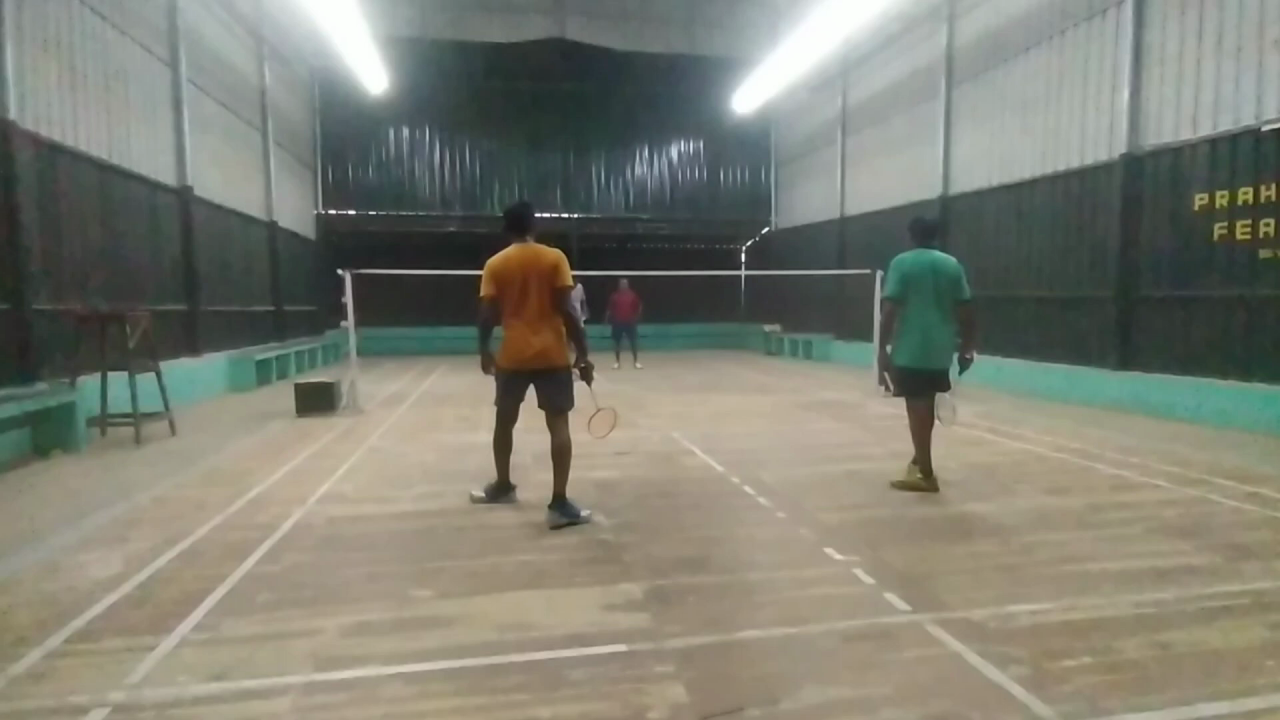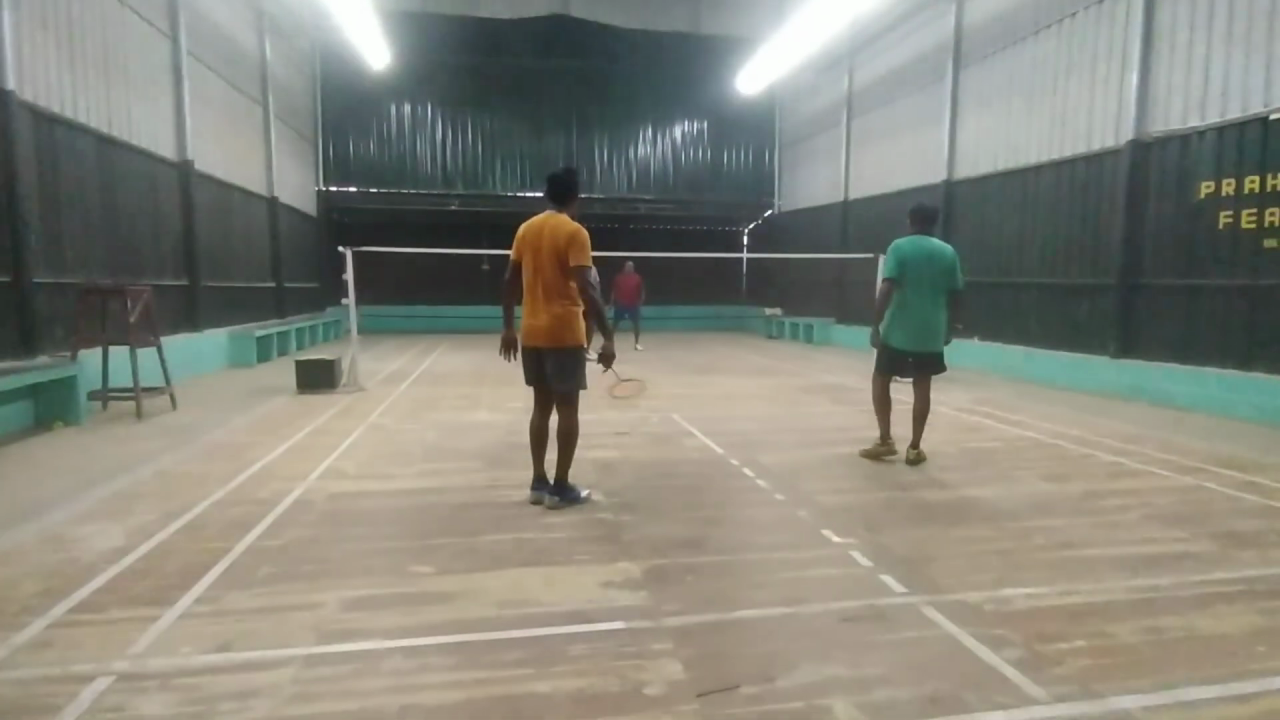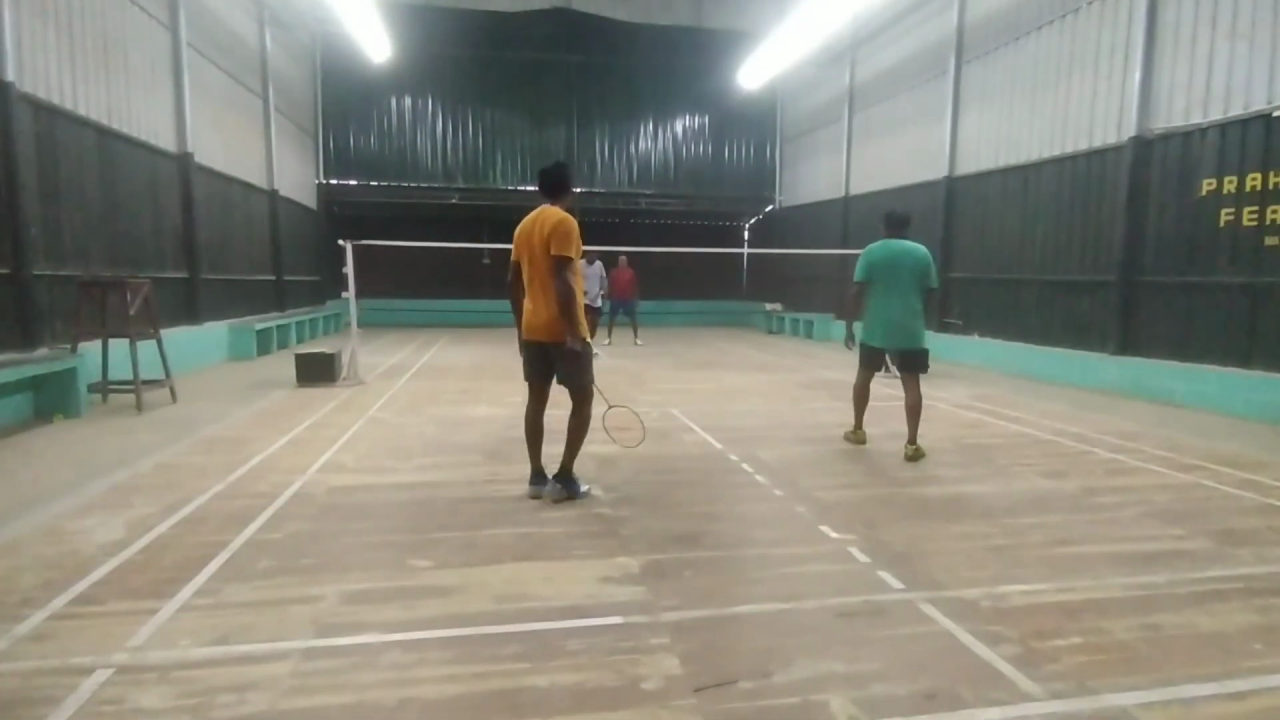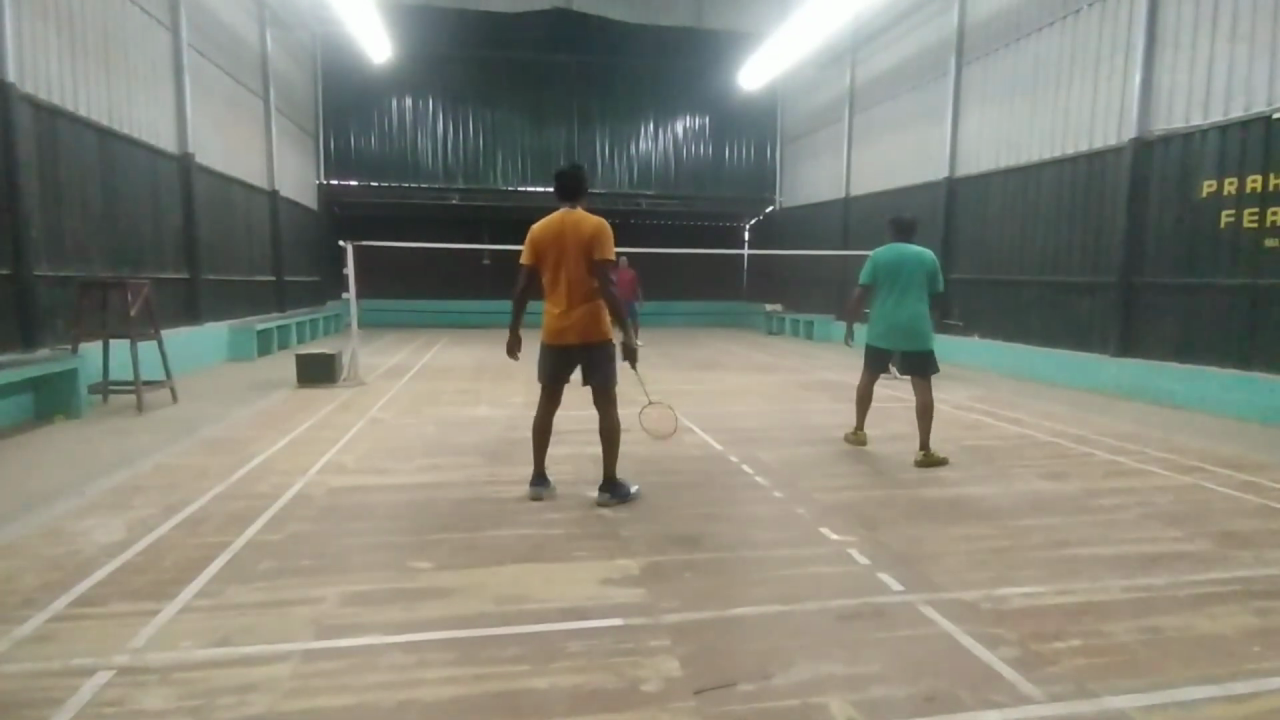
dt=0.5s
person 1, frame 1
left shoulder: (495, 265)
right shoulder: (554, 259)
left elbow: (487, 316)
right elbow: (567, 311)
left wrist: (484, 352)
right wrist: (582, 355)
left hip: (511, 357)
right hip: (552, 356)
left knee: (504, 422)
right knee: (559, 426)
left ankle: (503, 486)
right ankle: (559, 504)
person 1, frame 2
left shoulder: (526, 229)
right shoulder: (574, 232)
left elbow: (510, 282)
right elbow: (586, 289)
left wrist: (508, 328)
right wrist: (607, 338)
left hip: (531, 333)
right hip: (565, 334)
left knee: (542, 407)
right knee: (567, 407)
left ankle: (539, 483)
right ankle: (560, 487)
person 1, frame 3
left shoulder: (525, 225)
right shoulder: (564, 222)
left elbow: (514, 282)
right elbow: (562, 281)
left wrist: (521, 326)
right wrist: (575, 332)
left hip: (532, 329)
right hip: (562, 330)
left knee: (536, 400)
right knee: (582, 399)
left ankle: (537, 477)
right ankle: (564, 475)
person 1, frame 4
left shoulder: (538, 230)
right shoulder: (597, 227)
left elbow: (523, 286)
right elbow: (607, 285)
left wrist: (514, 330)
right wrist: (627, 333)
left hip: (555, 332)
right hip: (594, 331)
left knee: (547, 404)
right knee: (606, 405)
left ankle: (539, 479)
right ankle: (610, 484)
person 2, frame 1
left shoulder: (901, 263)
right shoulder: (952, 265)
left elbow: (890, 309)
right elbow: (965, 310)
left wrist: (883, 349)
right wrist: (967, 347)
left hip: (909, 349)
right hip: (940, 349)
left knee: (917, 408)
right knee: (926, 406)
left ankle: (926, 474)
right ankle: (918, 462)
person 2, frame 2
left shoulder: (899, 247)
right shoulder: (948, 252)
left elbow: (886, 290)
right elbow: (955, 297)
left wrist: (875, 326)
right wrist: (949, 329)
left hip: (898, 331)
right hip: (932, 334)
left knee: (881, 381)
right knee: (922, 388)
left ankle: (885, 440)
right ankle: (914, 448)
person 2, frame 3
left shoulder: (871, 252)
right shoulder: (921, 253)
left elbow: (857, 292)
right elbow: (929, 293)
left wrist: (849, 326)
left hip: (875, 328)
right hip: (910, 330)
left knee: (864, 377)
right knee: (912, 384)
left ankle: (857, 430)
right ankle: (911, 444)
person 2, frame 4
left shoulder: (878, 255)
right shoulder: (928, 257)
left elbow: (860, 294)
right elbow: (936, 298)
left wrist: (849, 324)
left hip: (881, 330)
right hip: (917, 332)
left knee: (868, 378)
right knee: (923, 388)
left ankle: (858, 431)
right ankle: (924, 451)
